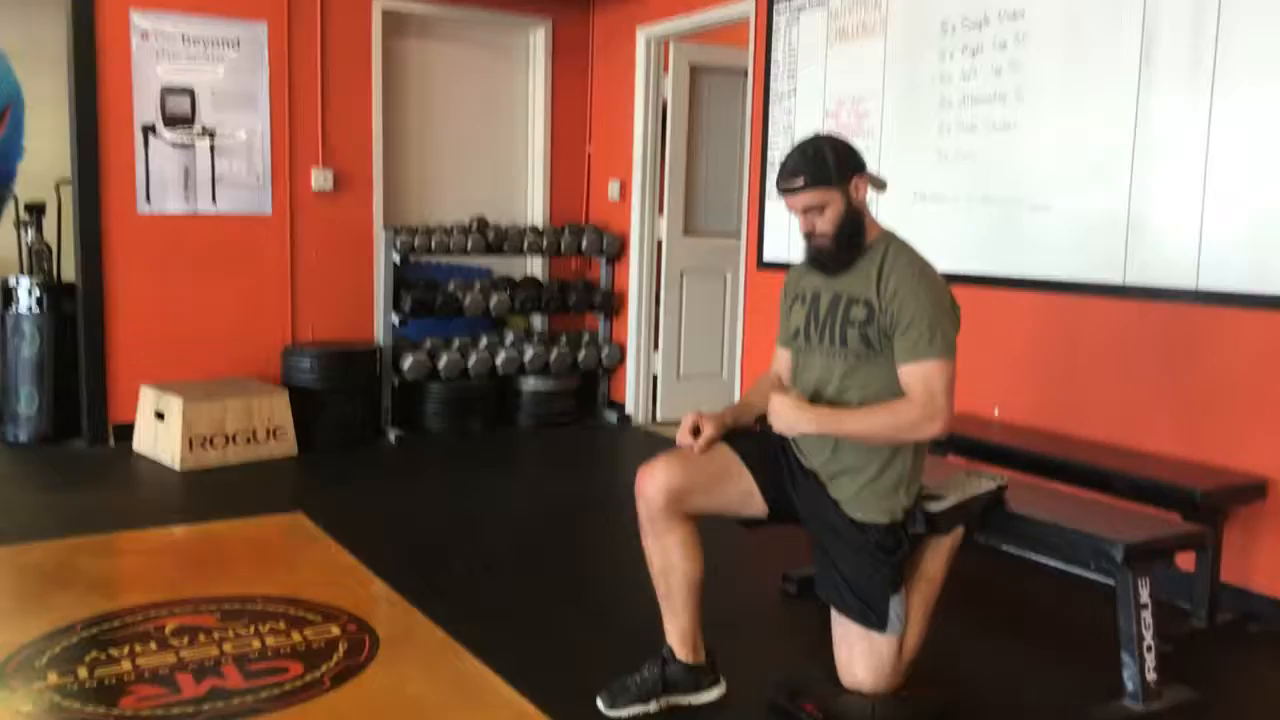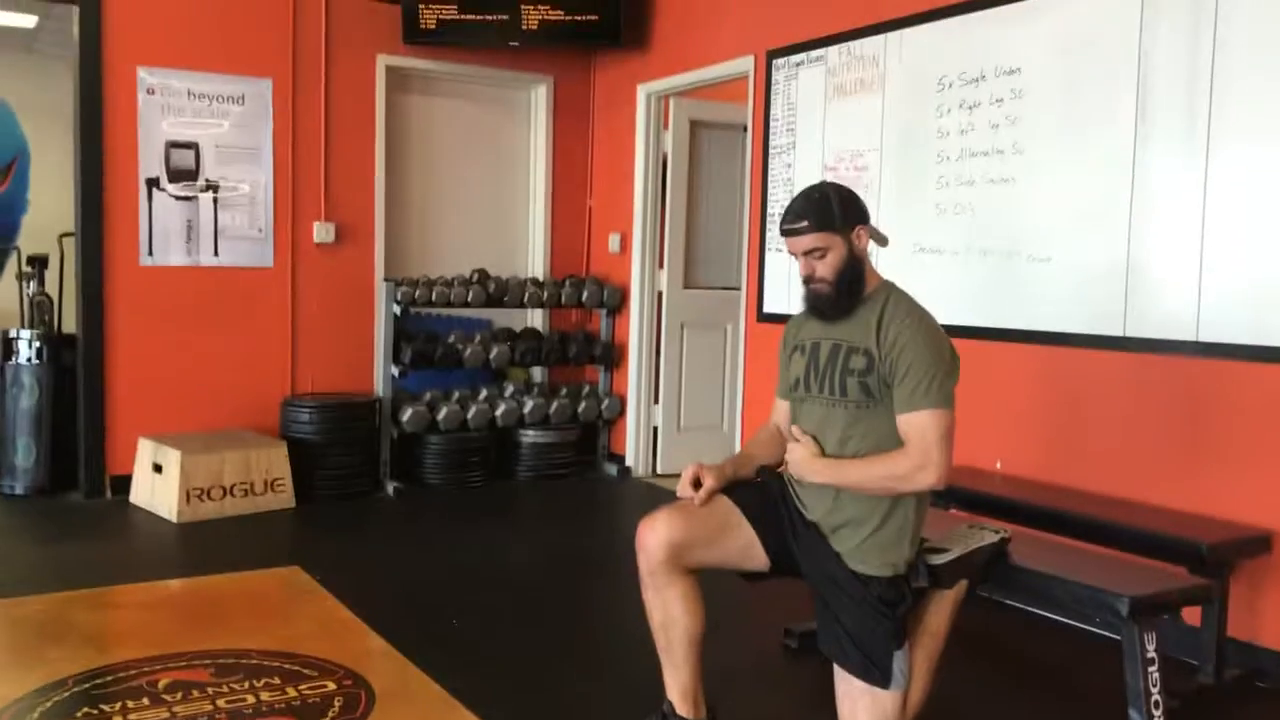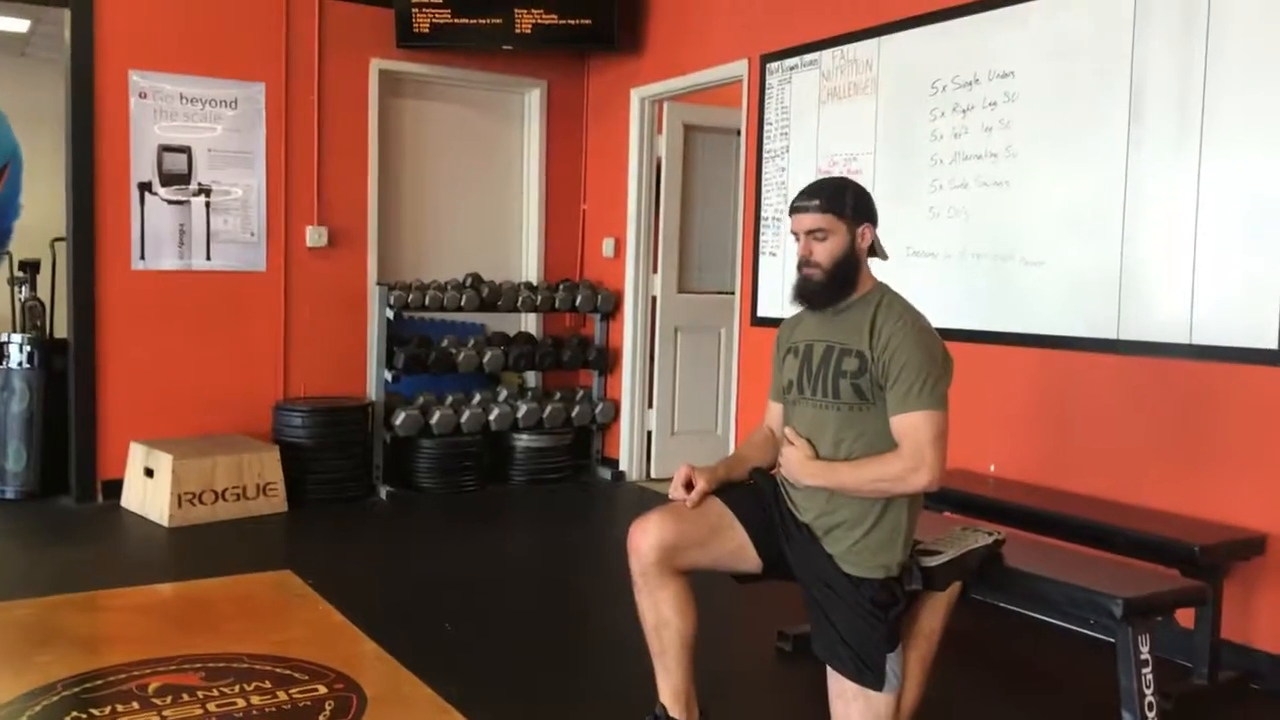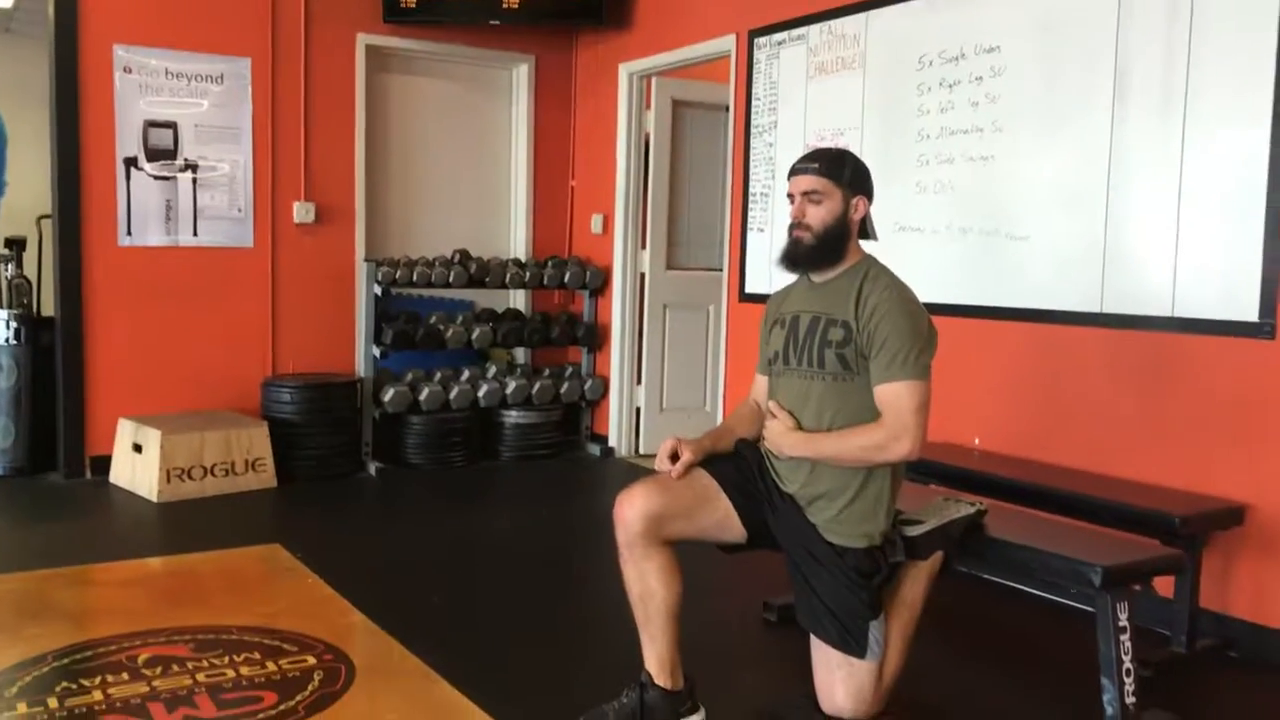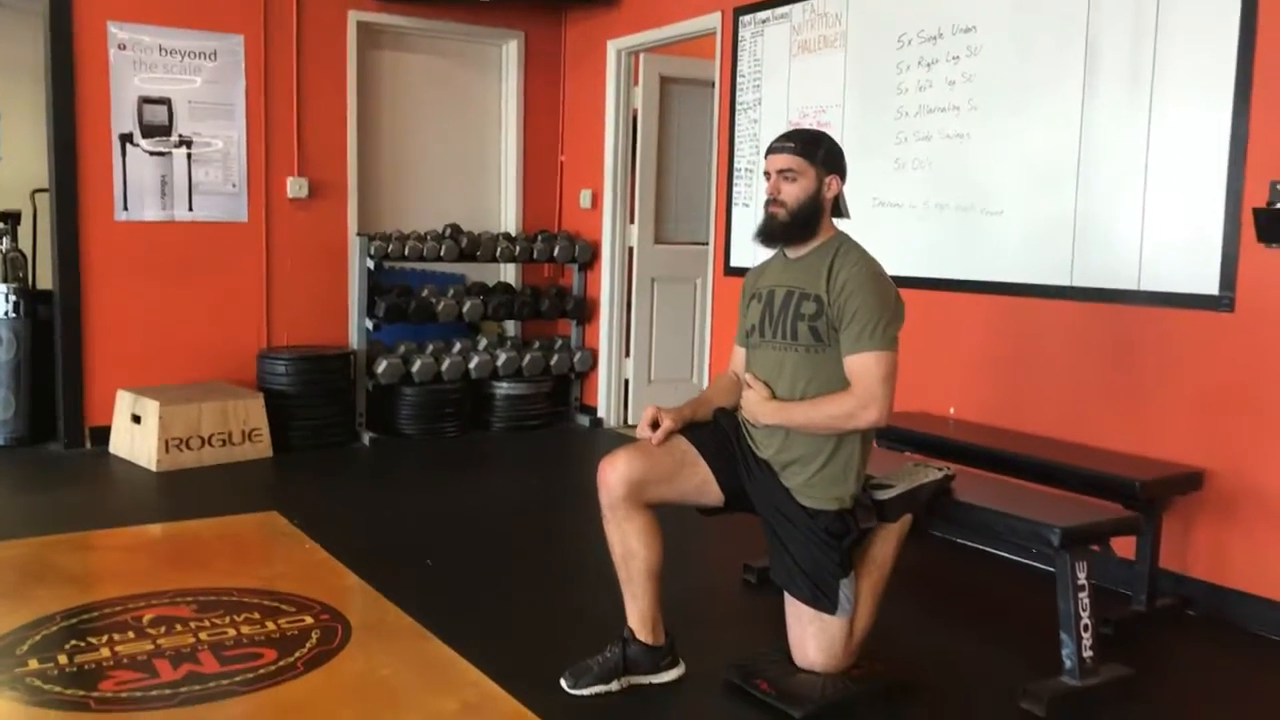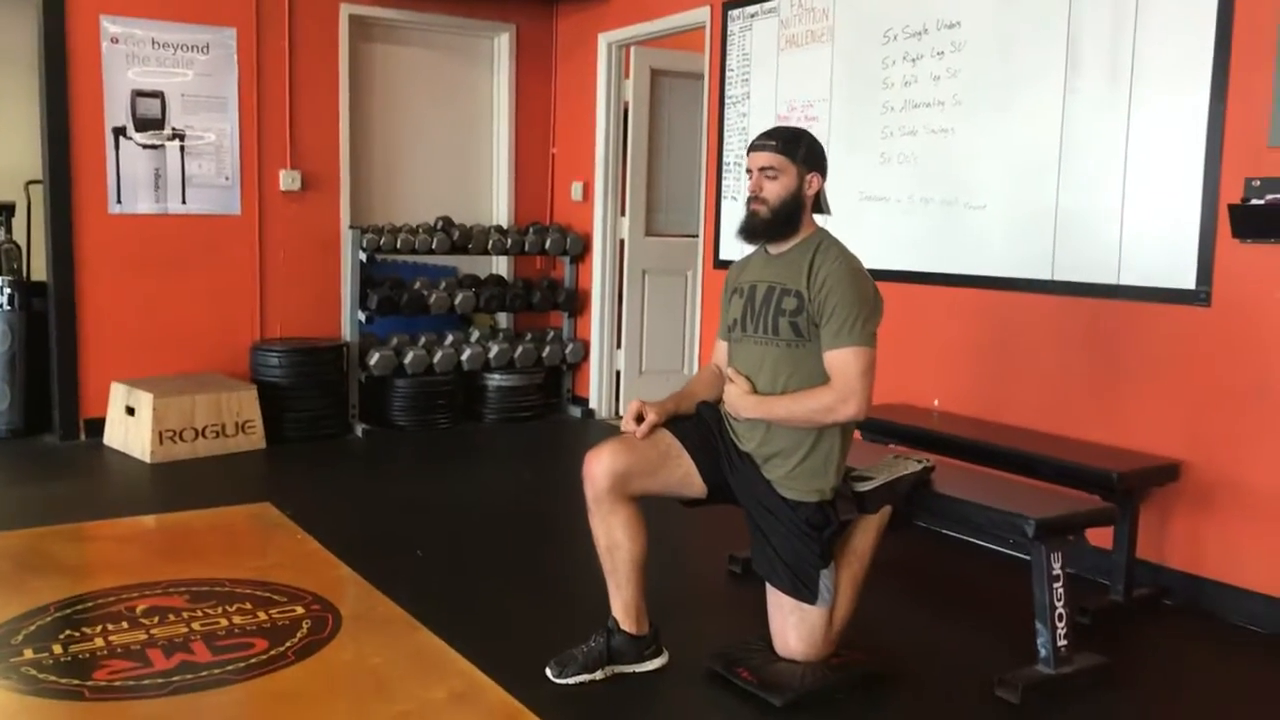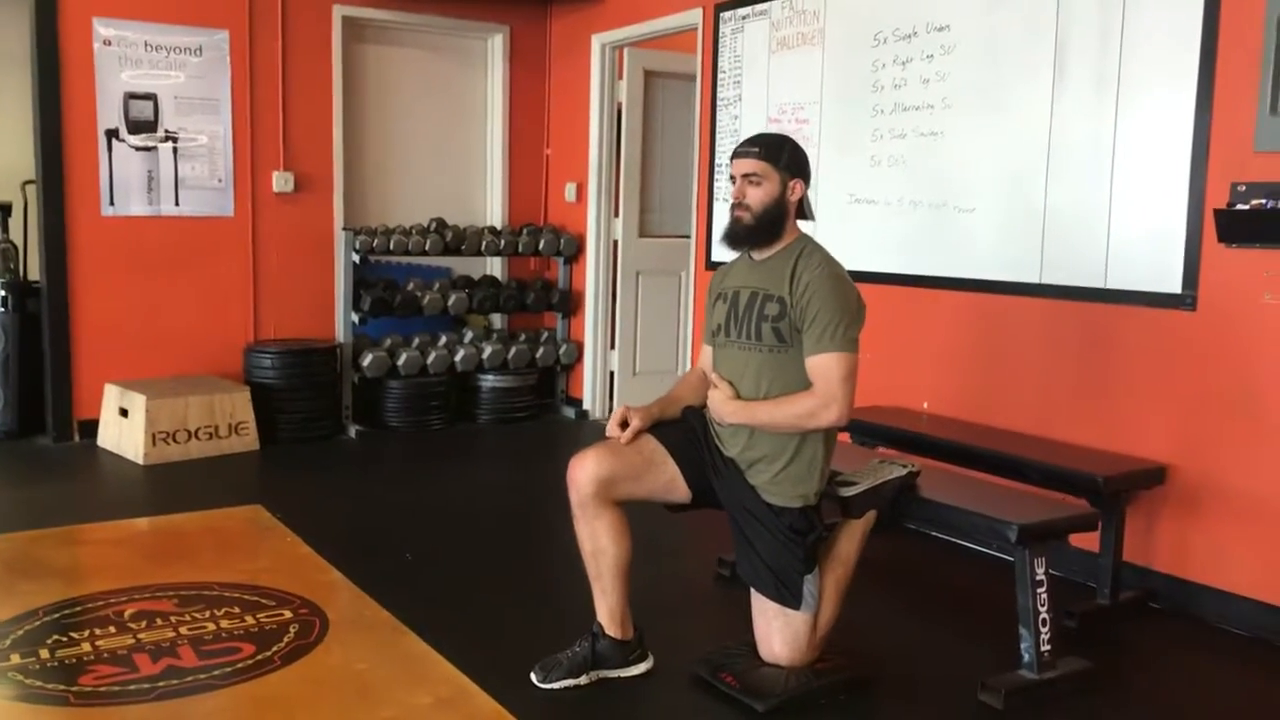
dt=0.4s
person 1, frame 1
left shoulder: (908, 282)
right shoulder: (802, 277)
left elbow: (928, 416)
left wrist: (811, 419)
right wrist: (727, 417)
left hip: (863, 488)
right hip: (794, 457)
right knee: (658, 485)
left ankle: (932, 541)
right ankle: (687, 665)
person 1, frame 2
left shoulder: (908, 331)
right shoulder: (801, 329)
left elbow: (928, 466)
left wrist: (817, 468)
right wrist: (729, 469)
left hip: (864, 543)
right hip: (793, 505)
right knee: (658, 538)
left ankle: (939, 594)
person 1, frame 3
left shoulder: (901, 332)
right shoulder: (795, 331)
left elbow: (921, 468)
left wrist: (811, 470)
right wrist: (719, 471)
left hip: (855, 545)
right hip: (784, 507)
right knee: (650, 541)
left ankle: (935, 587)
person 1, frame 4
left shoulder: (886, 302)
right shoulder: (783, 304)
left elbow: (902, 438)
left wrist: (794, 441)
right wrist: (703, 444)
left hip: (839, 513)
right hip: (768, 477)
right knee: (636, 511)
left ankle: (916, 556)
person 1, frame 5
left shoulder: (857, 277)
right shoulder: (761, 278)
left elbow: (871, 406)
left wrist: (769, 410)
right wrist: (684, 412)
left hip: (812, 476)
right hip: (746, 445)
left knee: (821, 662)
right knee: (619, 476)
left ankle: (885, 523)
right ankle: (648, 647)
person 1, frame 6
left shoulder: (836, 272)
right shoulder: (743, 271)
left elbow: (849, 401)
left wrist: (749, 404)
right wrist: (666, 405)
left hip: (792, 468)
right hip: (728, 437)
left knee: (801, 652)
right knee: (603, 468)
left ankle: (867, 513)
right ankle: (632, 638)
person 1, frame 7
left shoulder: (818, 279)
right shoulder: (728, 276)
left elbow: (831, 407)
left wrist: (733, 409)
right wrist: (651, 411)
left hip: (776, 474)
right hip: (713, 441)
left knee: (786, 656)
right knee: (588, 474)
left ankle: (851, 517)
right ankle: (617, 643)
